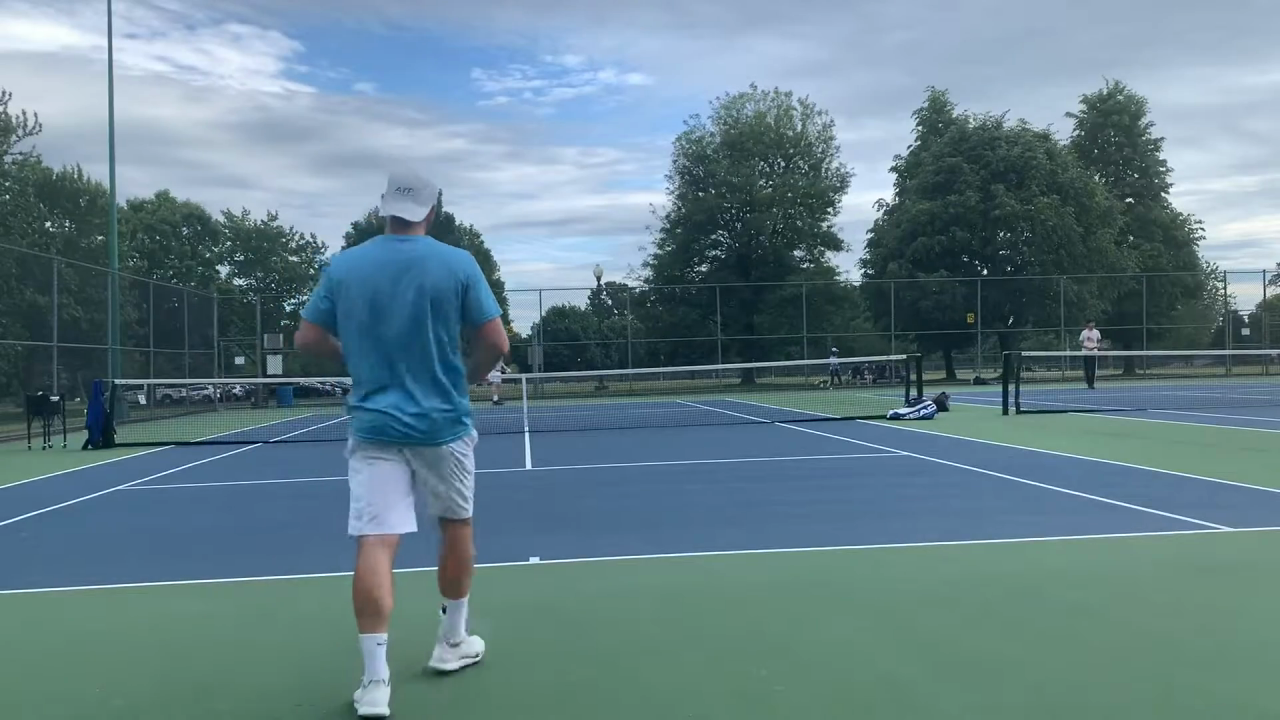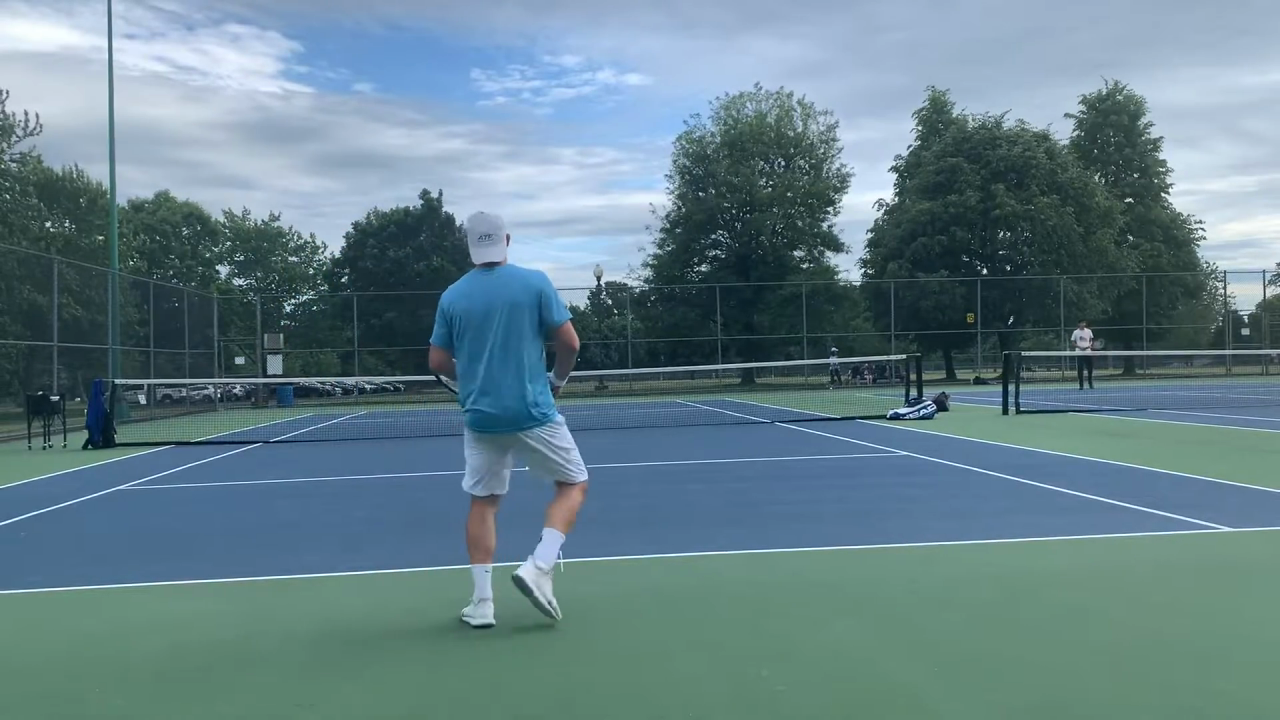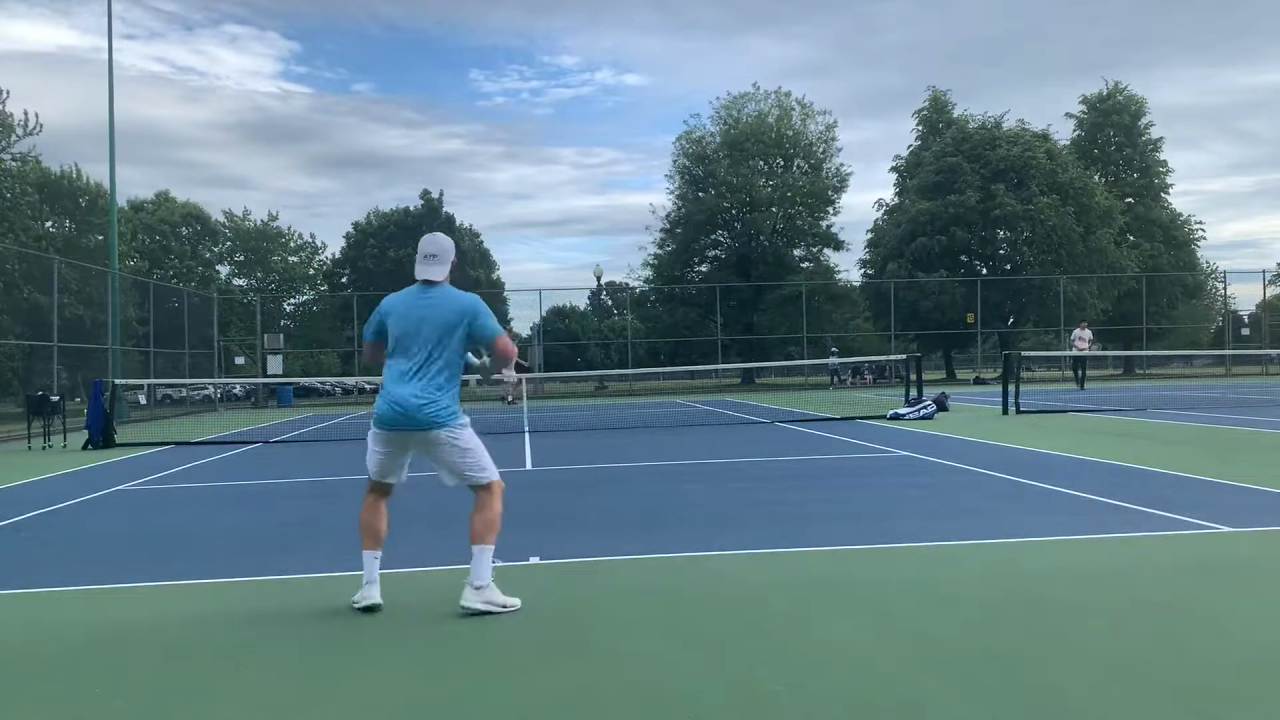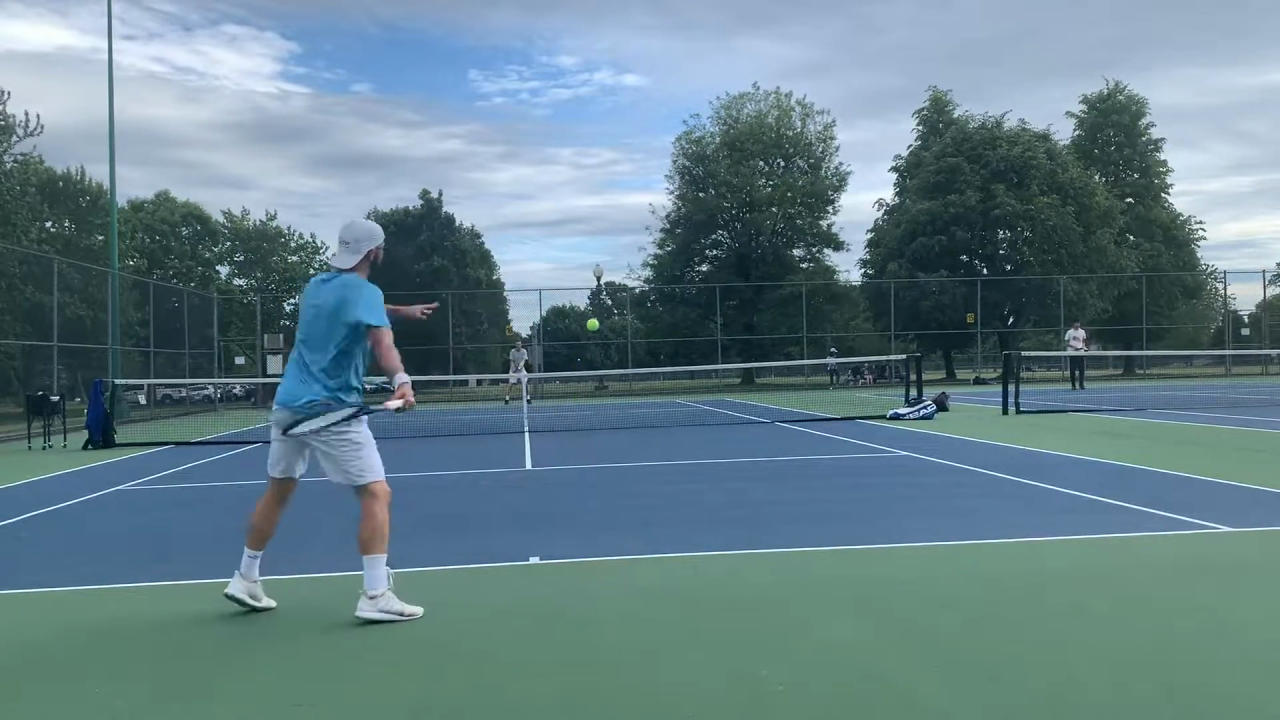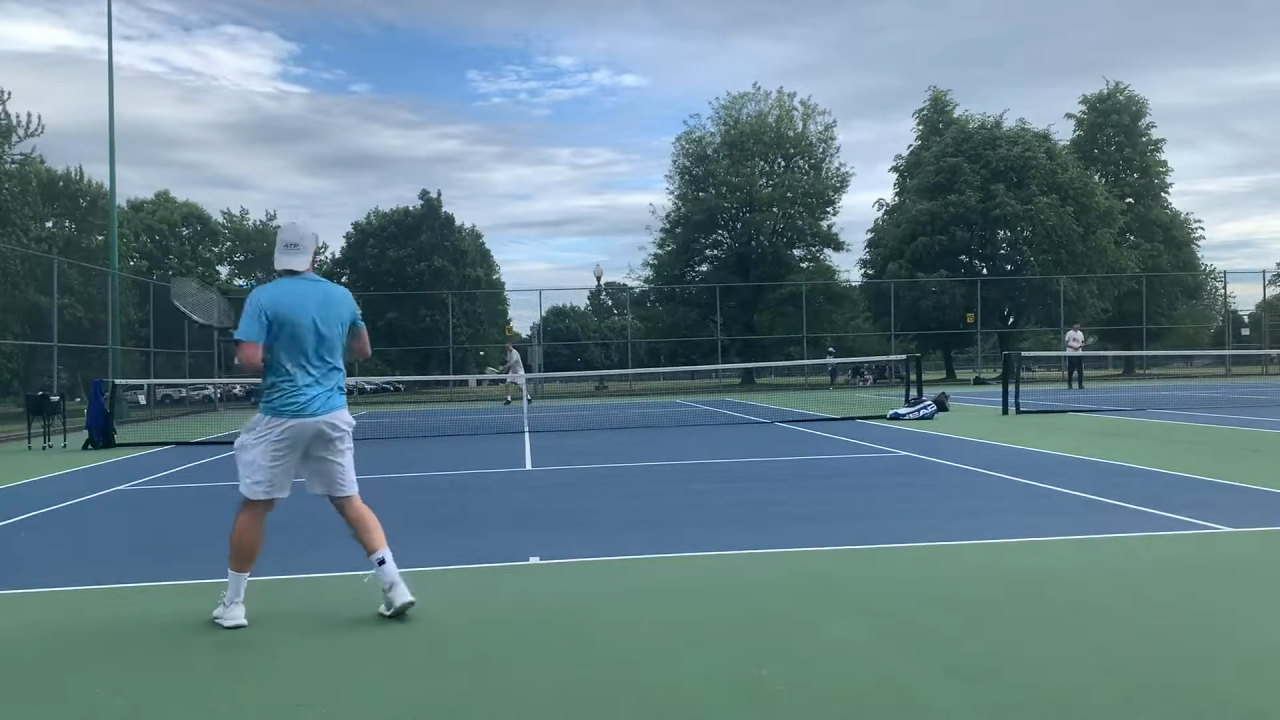
dt=1s
person 1, frame 1
left shoulder: (344, 265)
right shoulder: (458, 264)
left elbow: (306, 338)
right elbow: (497, 342)
right wrist: (468, 378)
left hip: (374, 427)
right hip: (443, 425)
left knee: (376, 544)
right knee: (456, 527)
right ankle: (450, 642)
person 1, frame 2
left shoulder: (452, 296)
right shoulder: (534, 282)
left elbow: (438, 362)
right elbow: (569, 343)
right wrist: (558, 379)
left hip: (482, 418)
right hip: (533, 413)
left knee: (483, 502)
right knee: (573, 486)
left ankle: (481, 601)
right ankle: (538, 568)
person 1, frame 3
left shoulder: (391, 304)
right shoulder: (468, 304)
left elbow: (370, 354)
right elbow: (507, 352)
right wrist: (490, 366)
left hip: (389, 415)
right hip: (439, 418)
left knee: (377, 493)
right knee: (490, 489)
left ankle: (369, 587)
right ankle: (479, 587)
person 1, frame 4
left shoulder: (321, 286)
right shoulder: (363, 292)
right elbow: (381, 338)
left wrist: (403, 311)
right wrist: (401, 378)
left hip: (291, 406)
left knee: (277, 492)
right knee: (376, 495)
left ankle: (245, 579)
right ankle: (375, 596)
person 1, frame 5
left shoulder: (263, 298)
right shoulder: (342, 297)
left elbow: (249, 360)
right elbow: (362, 352)
left wrist: (278, 369)
left hip: (282, 418)
right hip: (332, 415)
left knee: (253, 508)
right knee: (349, 502)
left ankle: (233, 603)
right ankle: (394, 586)
